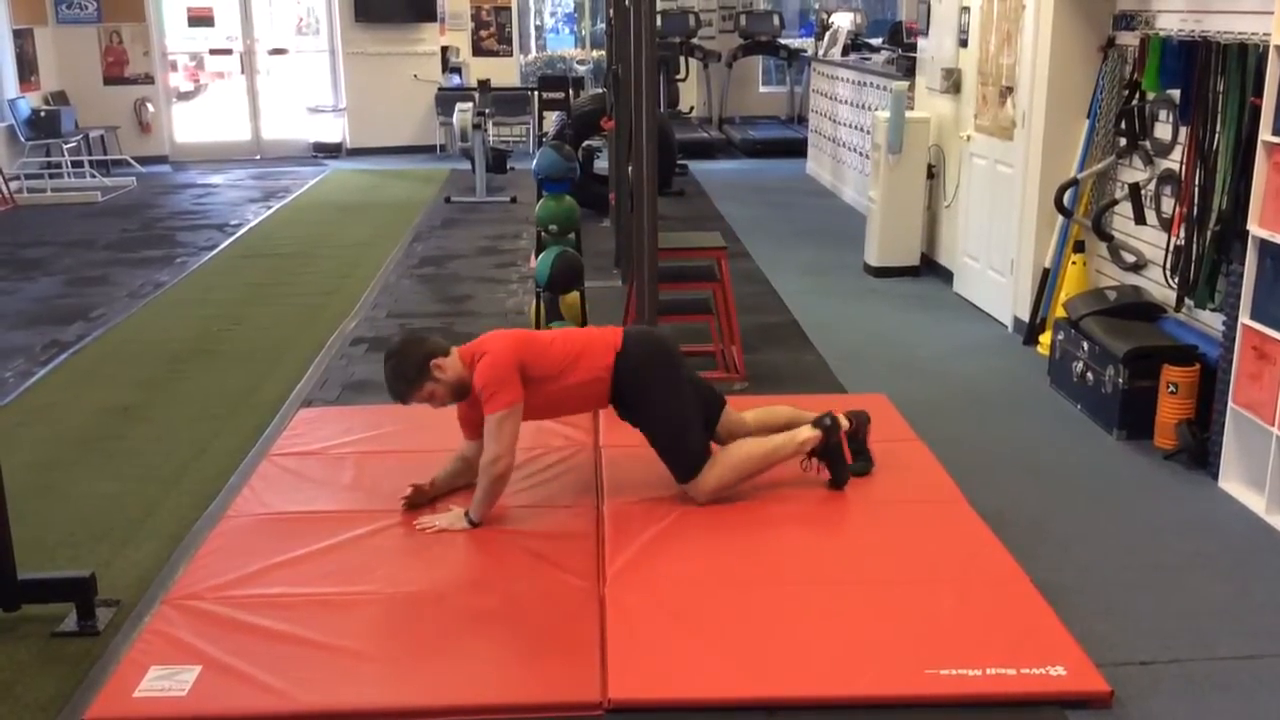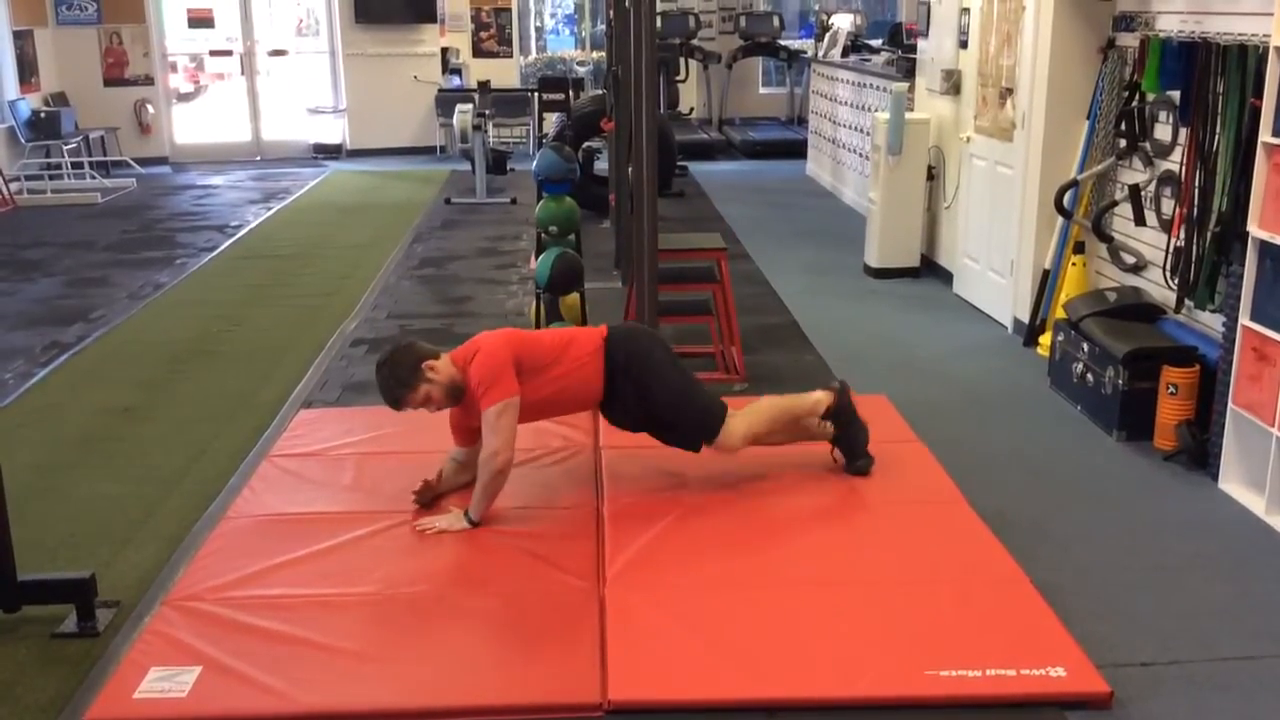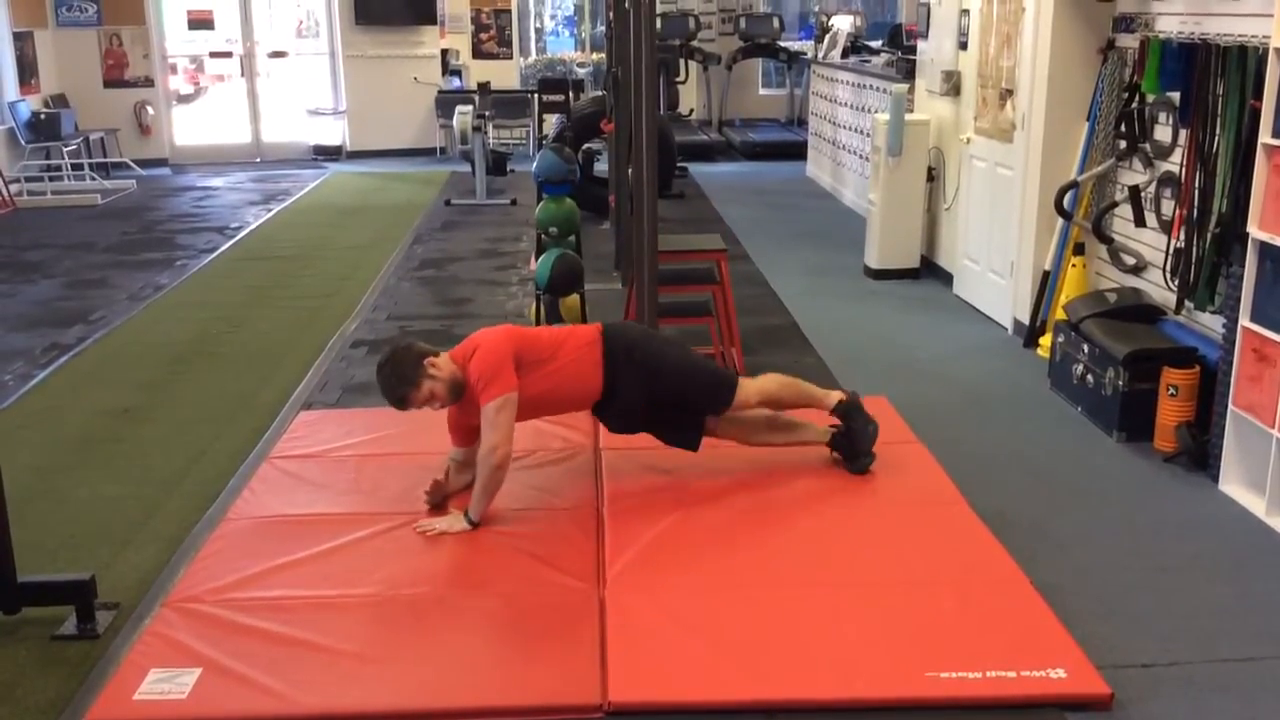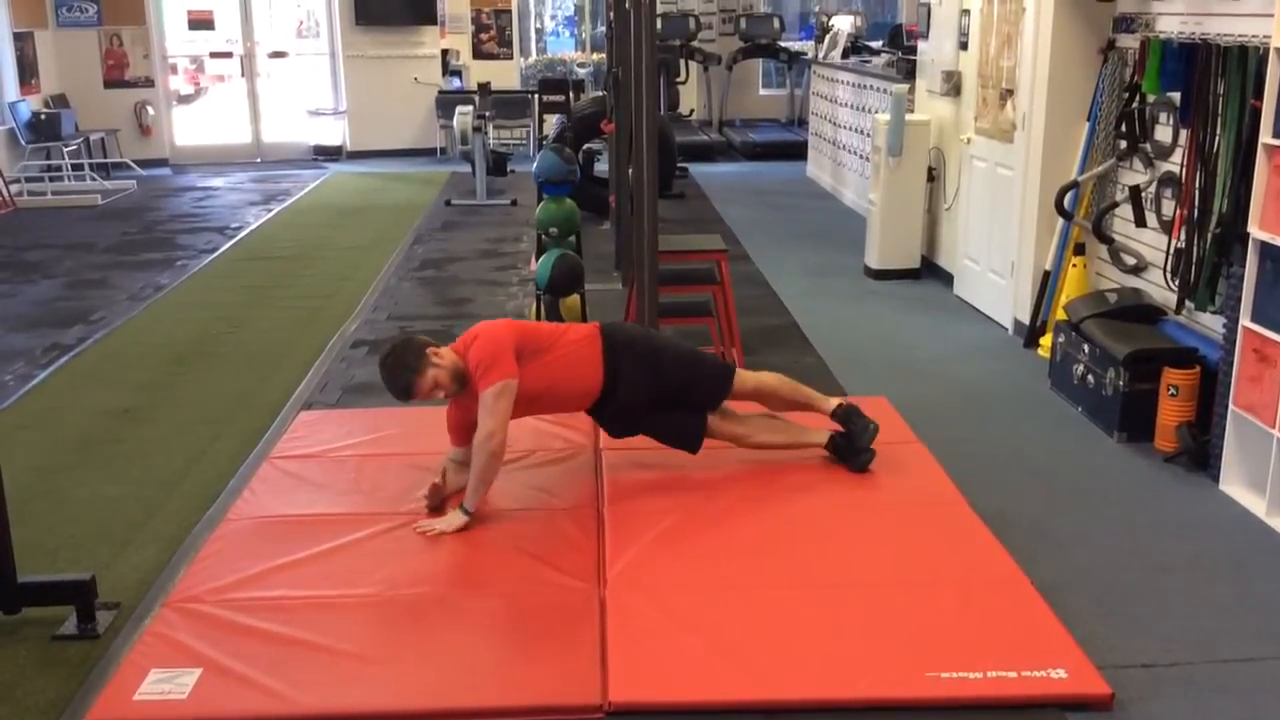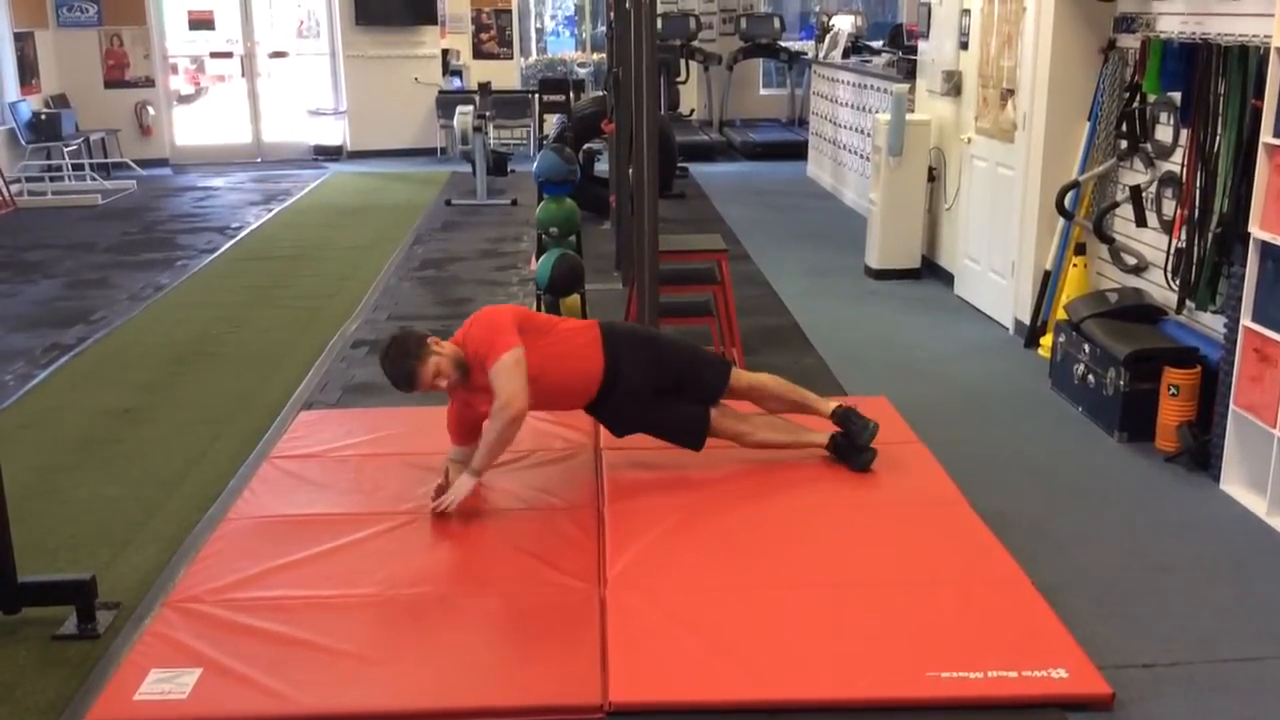
dt=0.2s
person 1, frame 1
left shoulder: (492, 365)
right shoulder: (472, 386)
left elbow: (498, 462)
right elbow: (471, 458)
left wrist: (471, 517)
right wrist: (432, 488)
left hip: (635, 362)
right hip: (628, 361)
left knee: (702, 482)
right knee: (733, 426)
left ankle: (816, 435)
right ankle: (843, 423)
person 1, frame 2
left shoulder: (487, 361)
right shoulder: (463, 402)
left elbow: (499, 457)
right elbow: (466, 461)
left wrist: (471, 516)
right wrist: (438, 486)
left hip: (624, 356)
right hip: (614, 394)
left knee: (728, 434)
right knee: (726, 424)
left ankle: (826, 400)
right ankle: (831, 428)
person 1, frame 3
left shoulder: (486, 355)
right shoulder: (462, 405)
left elbow: (496, 453)
right elbow: (464, 461)
left wrist: (471, 517)
right wrist: (444, 487)
left hip: (621, 356)
right hip: (613, 402)
left knee: (742, 397)
right knee: (725, 427)
left ankle: (834, 400)
right ankle: (832, 435)
person 1, frame 4
left shoulder: (485, 344)
right shoulder: (460, 403)
left elbow: (491, 440)
right elbow: (461, 460)
left wrist: (467, 510)
right wrist: (443, 488)
left hip: (620, 355)
right hip: (610, 404)
left knee: (741, 385)
right knee: (725, 428)
left ankle: (833, 408)
right ankle: (830, 440)
person 1, frame 5
left shoulder: (485, 327)
right shoulder: (462, 402)
left elbow: (514, 406)
right elbow: (460, 455)
left wrist: (472, 475)
right wrist: (451, 481)
left hip: (621, 352)
right hip: (611, 402)
left knee: (739, 384)
right knee: (728, 425)
left ankle: (832, 410)
right ankle: (830, 441)
